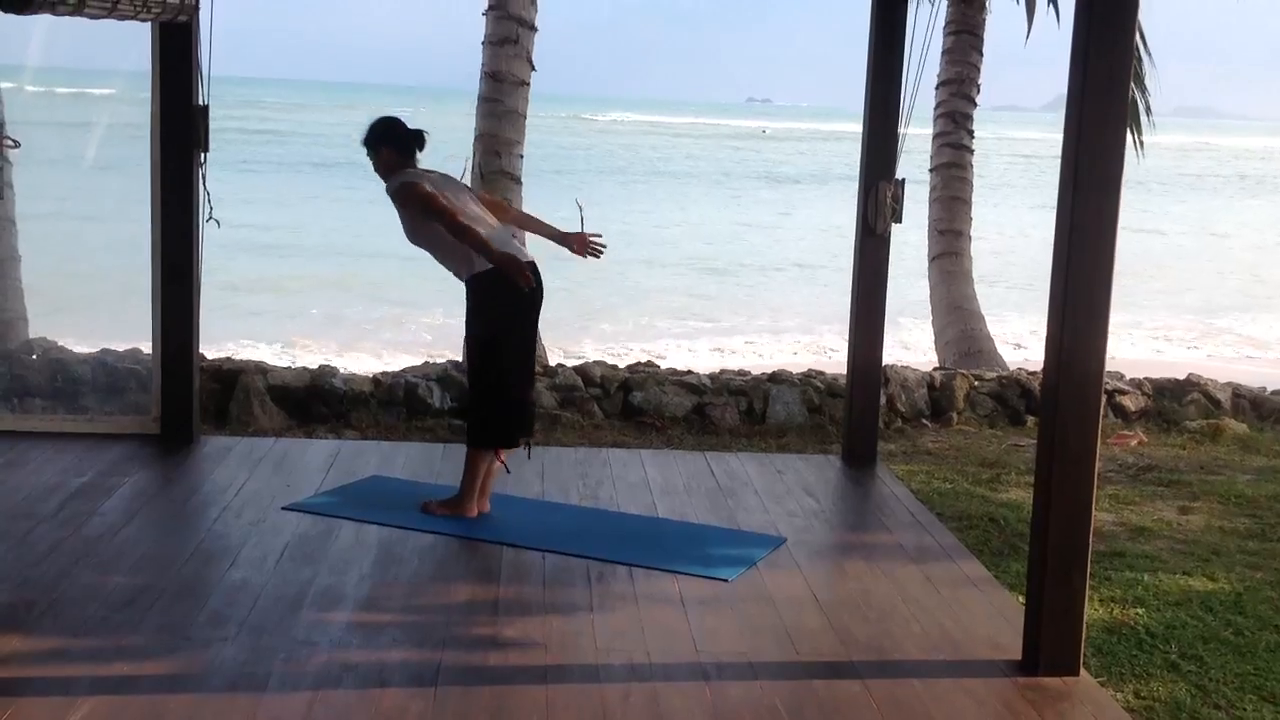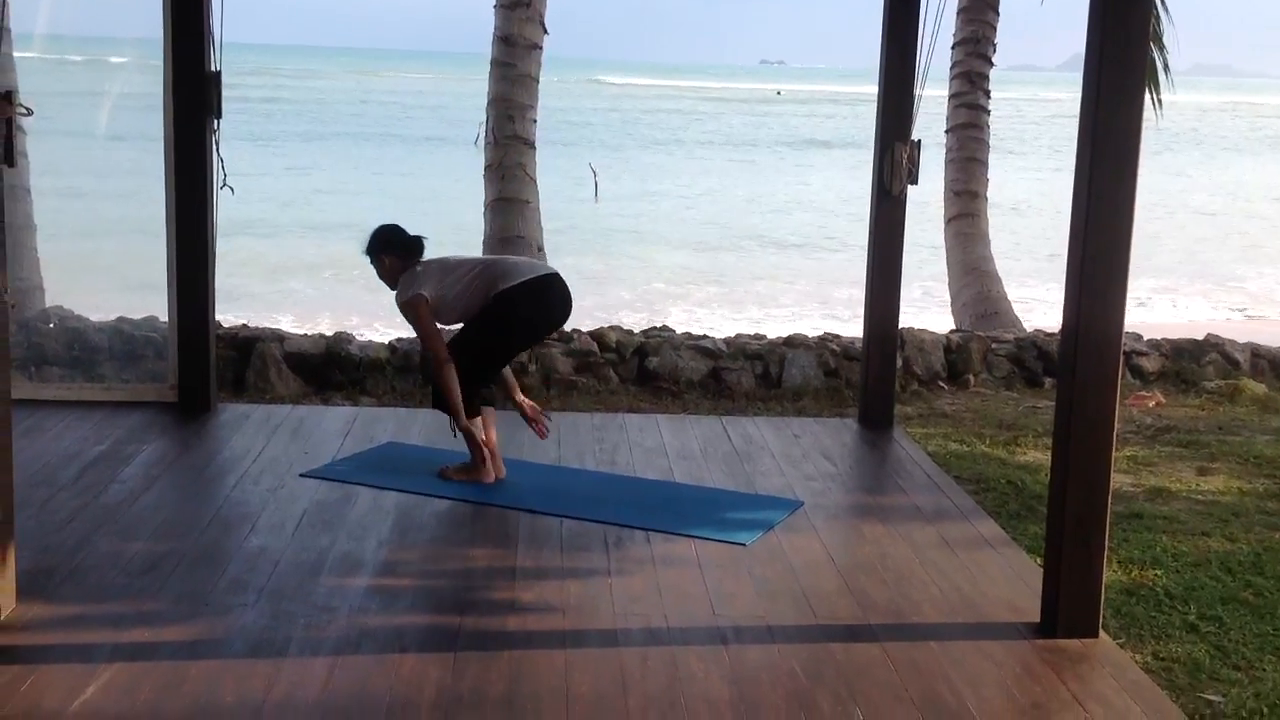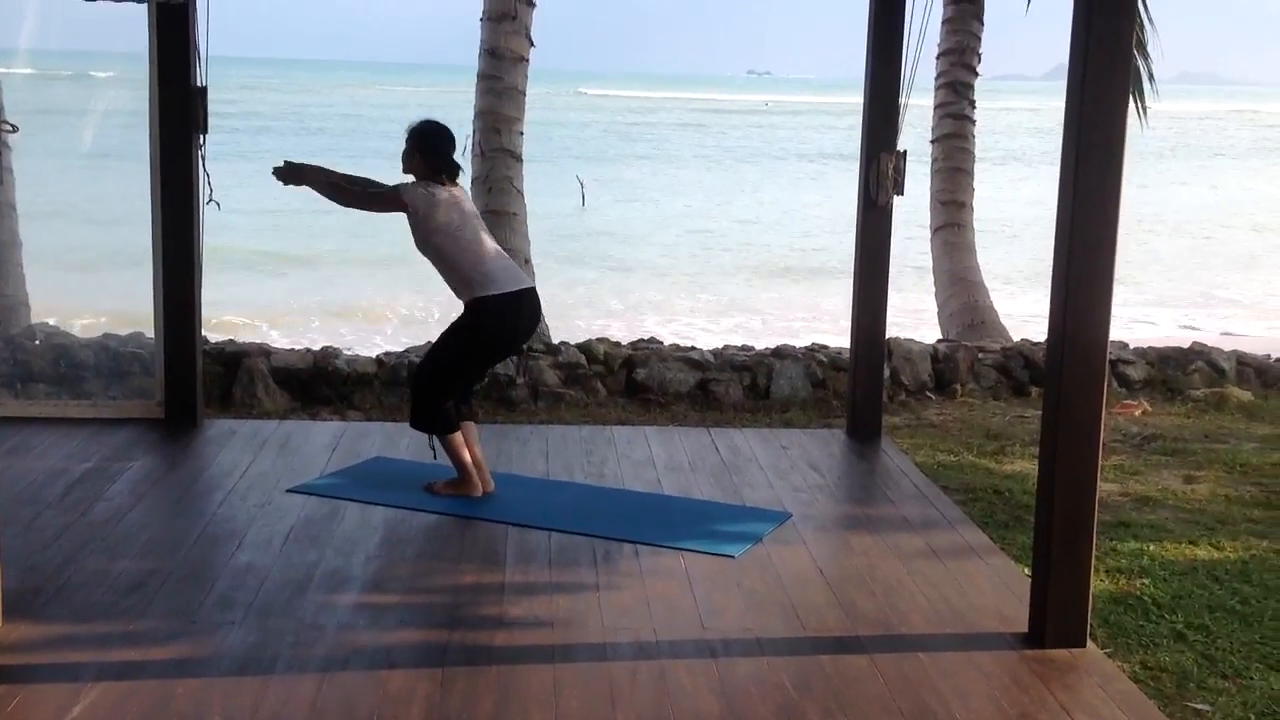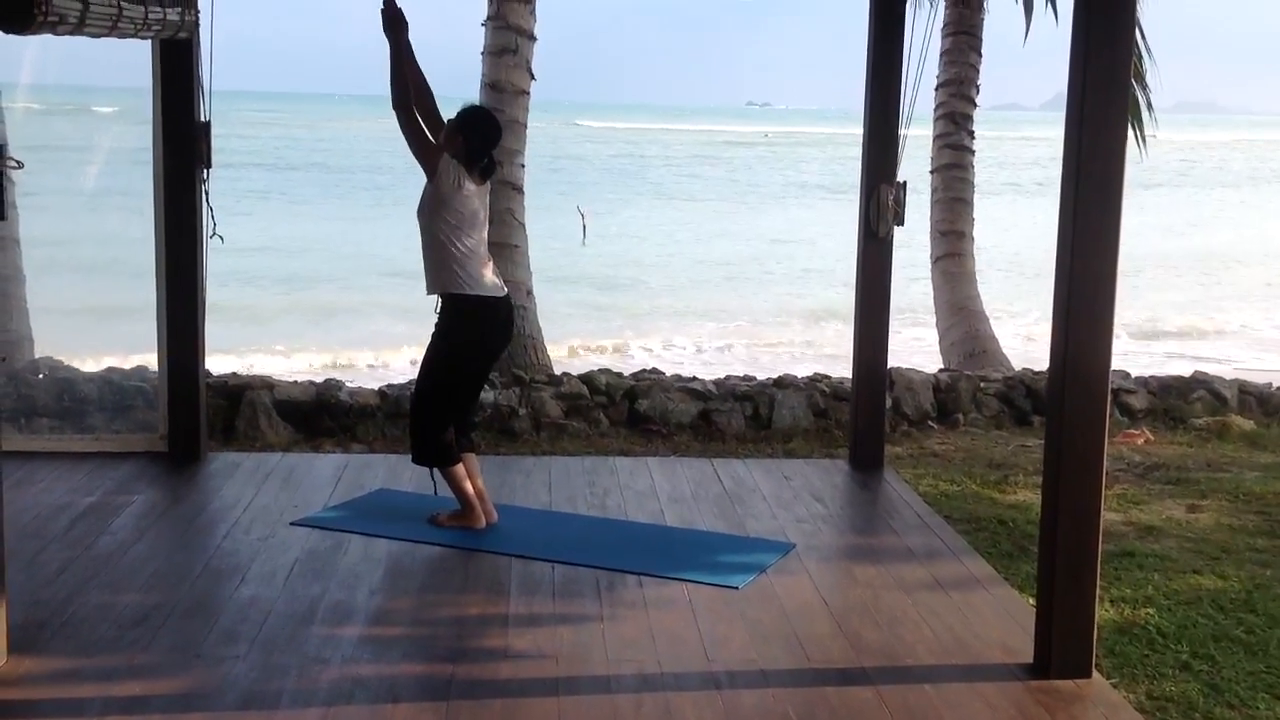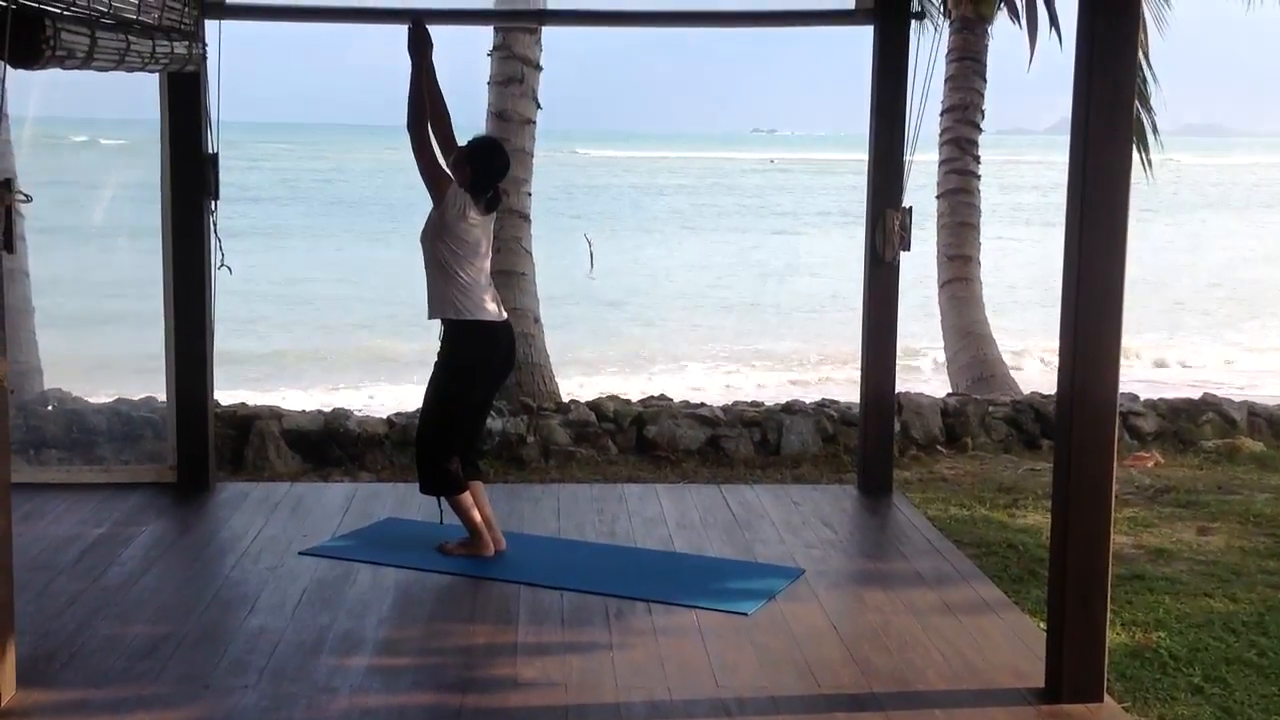
dt=1s
person 1, frame 1
left shoulder: (401, 186)
right shoulder: (437, 180)
left elbow: (451, 221)
right elbow: (503, 209)
left wrist: (496, 256)
right wrist: (563, 238)
left hip: (496, 283)
right hip: (522, 274)
left knee: (488, 392)
right knee: (507, 388)
left ankle: (466, 500)
right ankle: (480, 496)
person 1, frame 2
left shoulder: (409, 292)
right shoulder: (434, 271)
left elbow: (440, 360)
right elbow: (489, 344)
left wrist: (463, 423)
right wrist: (517, 397)
left hip: (527, 297)
right hip: (553, 290)
left knee: (457, 369)
right knee: (475, 364)
left ankle: (481, 467)
right ankle: (492, 460)
person 1, frame 3
left shoulder: (420, 197)
right shoulder: (450, 190)
left elbow: (353, 197)
right elbow: (372, 189)
left wrist: (305, 176)
right wrist: (314, 172)
left hip: (496, 309)
right hip: (523, 302)
left knee: (429, 385)
right knee: (452, 383)
left ankle: (469, 481)
right ankle: (479, 475)
person 1, frame 4
left shoulder: (446, 175)
right shoulder: (475, 177)
left elbow: (406, 112)
right elbow: (426, 109)
left wrist: (397, 43)
right wrist: (403, 46)
left hip: (468, 314)
right hip: (494, 312)
left knee: (429, 415)
right knee: (453, 412)
left ankle: (471, 510)
right ankle: (481, 504)
person 1, frame 5
left shoulder: (451, 202)
right shoulder: (480, 204)
left elbow: (420, 135)
right elbow: (442, 130)
left wrist: (419, 62)
right wrist: (428, 65)
left hip: (470, 341)
right hip: (495, 338)
left knee: (435, 444)
right knee: (458, 440)
left ankle: (479, 537)
right ankle: (490, 532)
